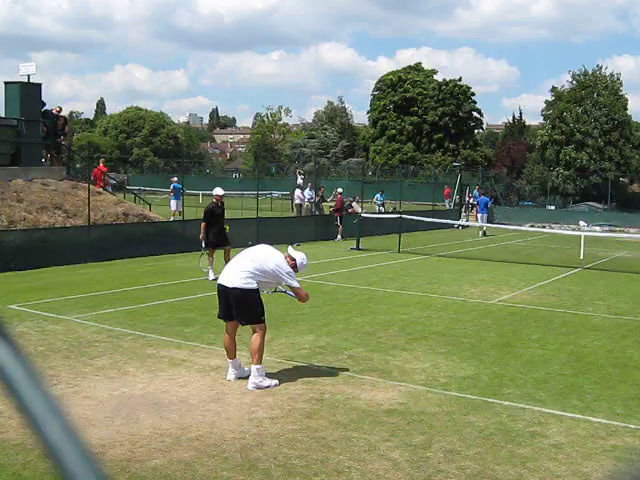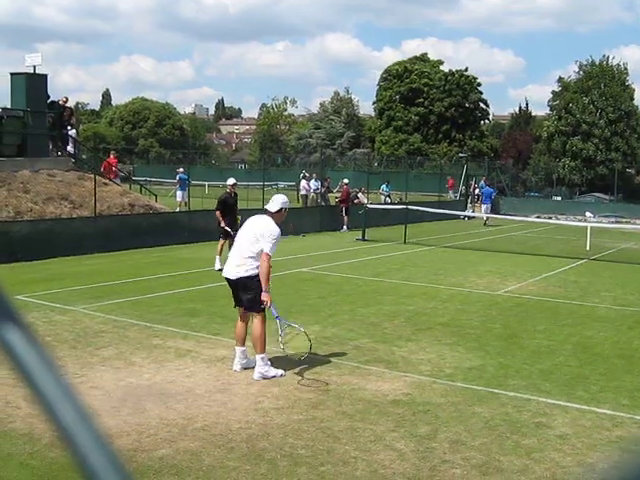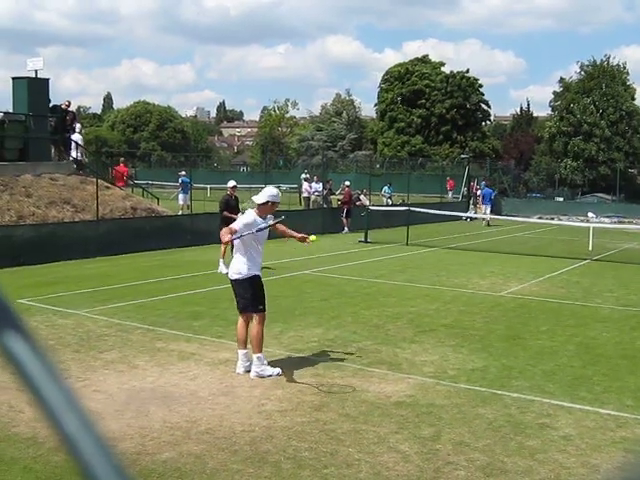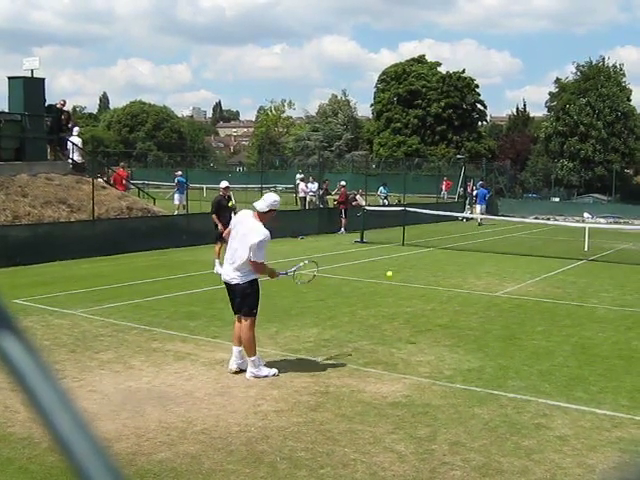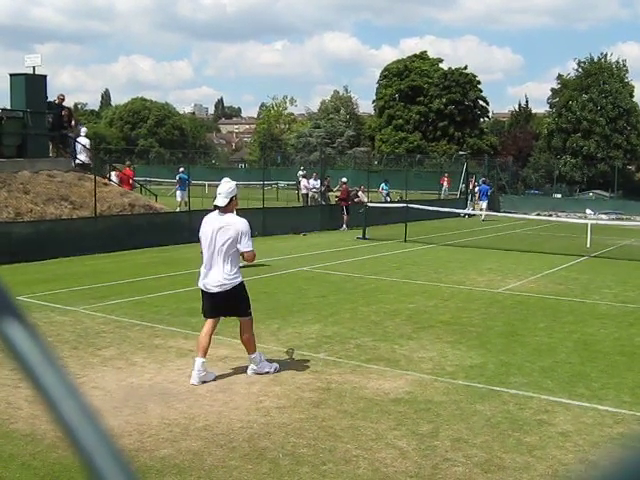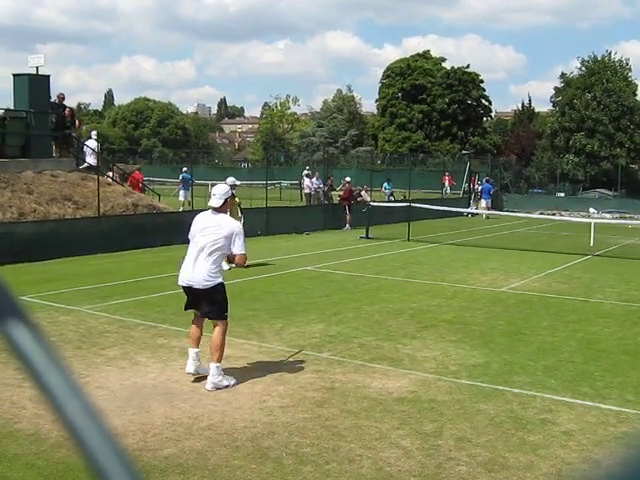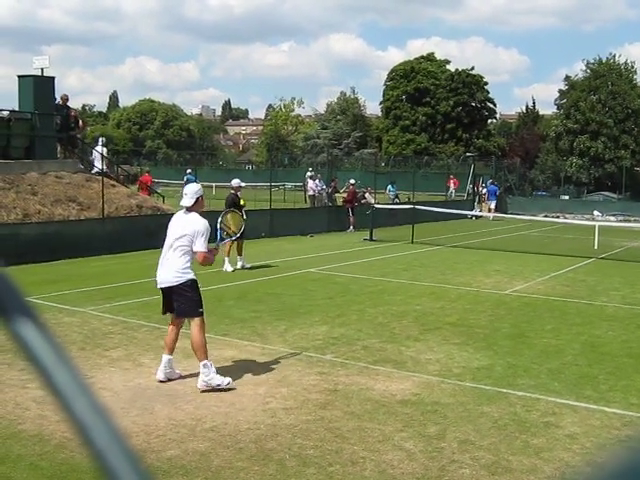
dt=0.5s
person 1, frame 1
left shoulder: (267, 249)
right shoulder: (284, 268)
right elbow: (303, 297)
left hip: (224, 281)
right hip: (243, 286)
left knee: (230, 328)
right knee: (259, 329)
left ankle: (234, 370)
right ankle: (257, 378)
person 1, frame 2
left shoulder: (254, 219)
right shoulder: (273, 230)
right elbow: (265, 261)
right wrist: (265, 291)
left hip: (230, 271)
right hip: (247, 273)
left knee: (243, 314)
right knee: (258, 317)
left ankle: (240, 359)
right ankle: (262, 367)
person 1, frame 3
left shoulder: (266, 216)
right shoulder: (249, 219)
left elbow: (276, 226)
right elbow: (226, 231)
left wrist: (296, 235)
right wrist: (226, 237)
left hip: (243, 273)
right hip: (246, 274)
left knee: (245, 316)
right knee: (258, 317)
left ankle: (243, 362)
right ankle: (258, 366)
person 1, frame 4
left shoulder: (242, 215)
right shoulder: (262, 235)
left elbow: (226, 235)
right elbow: (258, 266)
right wrist: (271, 272)
left hip: (229, 275)
right hip: (244, 279)
left knee: (240, 317)
right knee: (248, 321)
left ankle: (237, 360)
right ankle: (254, 367)
person 1, frame 5
left shoulder: (207, 220)
right shoulder: (240, 224)
right elbow: (249, 258)
left hip: (208, 281)
right hip: (230, 282)
left knee: (210, 324)
right knee: (245, 321)
left ankle: (199, 370)
right ankle: (257, 363)
person 1, frame 6
left shoulder: (199, 218)
right shoulder: (234, 226)
right elbow: (241, 261)
right wrist: (230, 256)
left hip: (188, 277)
right hip: (209, 280)
left knee: (198, 317)
right knee: (220, 324)
left ankle: (194, 362)
right ankle: (215, 376)
person 1, frame 7
left shoulder: (176, 217)
right shoulder: (201, 223)
right elbow: (202, 259)
left wrist: (209, 252)
right wrist: (212, 257)
left hip: (164, 277)
right hip: (182, 278)
left knee: (176, 323)
right knee: (197, 322)
left ankle: (166, 368)
right ankle: (207, 374)
